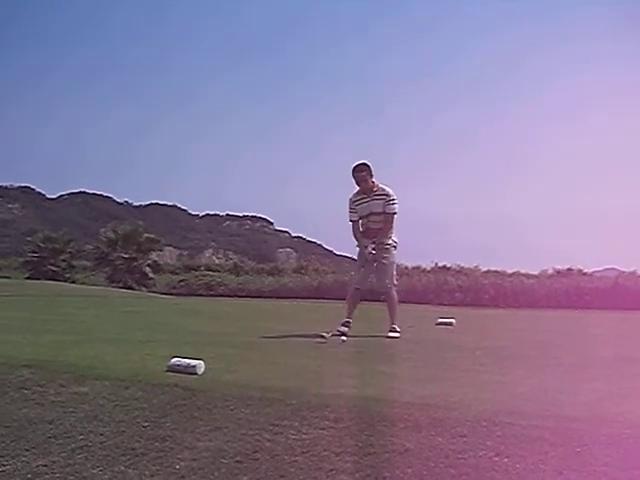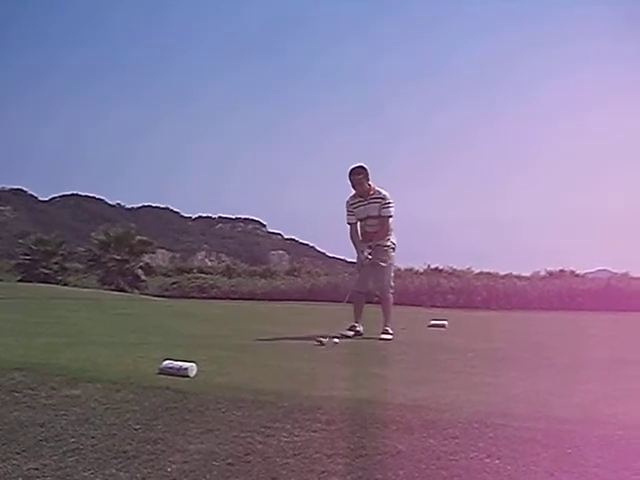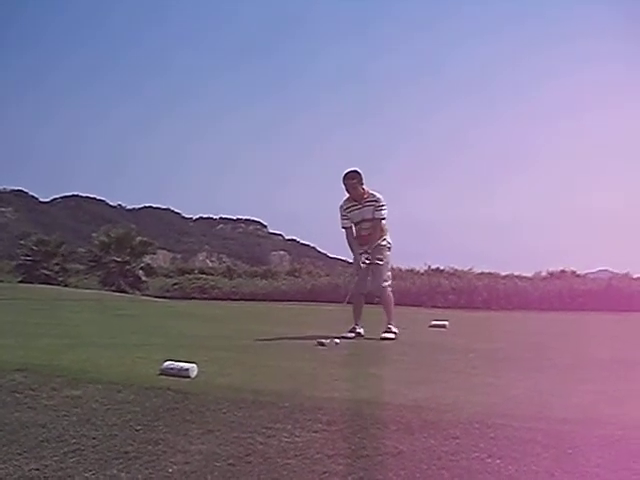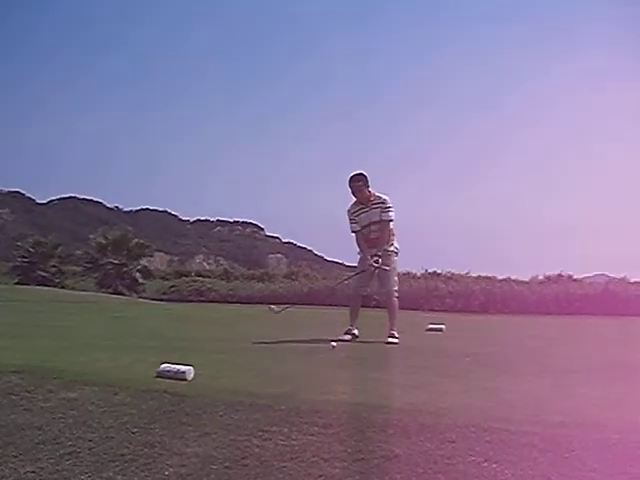
dt=0.4s
person 1, frame 1
left shoulder: (387, 194)
right shoulder: (354, 199)
left elbow: (389, 223)
right elbow: (355, 226)
left wrist: (375, 243)
right wrist: (364, 245)
left hip: (385, 243)
right hip: (366, 245)
left knee: (388, 285)
right knee: (358, 283)
left ankle: (394, 325)
right ankle: (347, 320)
person 1, frame 2
left shoulder: (383, 197)
right shoulder: (351, 202)
left elbow: (384, 227)
right elbow: (353, 229)
left wrist: (371, 247)
right wrist: (360, 250)
left hip: (383, 245)
right hip: (364, 247)
left knee: (385, 287)
right knee: (359, 287)
left ankle: (387, 327)
right ankle: (357, 324)
person 1, frame 3
left shoulder: (376, 199)
right shoulder: (345, 206)
left elbow: (377, 228)
right elbow: (349, 233)
left wrist: (367, 251)
right wrist: (357, 254)
left hip: (379, 244)
right hip: (360, 248)
left knee: (382, 285)
right knee: (358, 288)
left ankle: (391, 325)
right ankle: (357, 326)
person 1, frame 4
left shoulder: (383, 201)
right shoulder: (352, 210)
left elbow: (385, 230)
right elbow: (359, 236)
left wrist: (379, 253)
right wrist: (368, 256)
left hip: (386, 249)
right hip: (367, 252)
left knee: (389, 291)
right knee: (357, 289)
left ankle: (393, 331)
right ankle: (352, 328)
